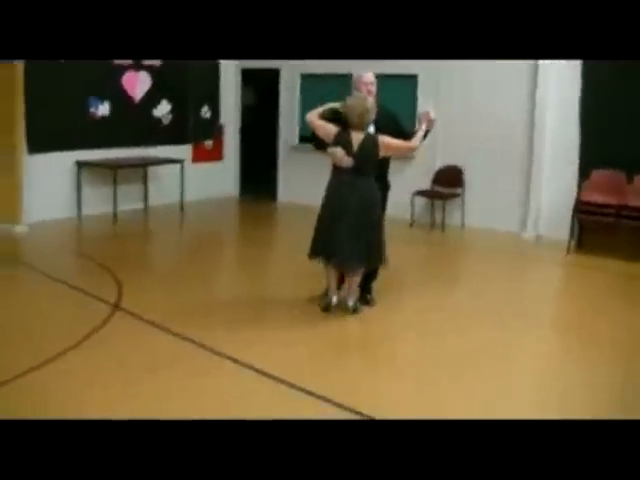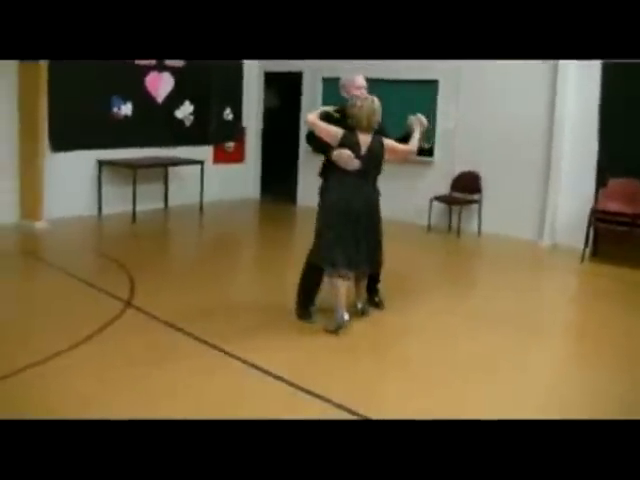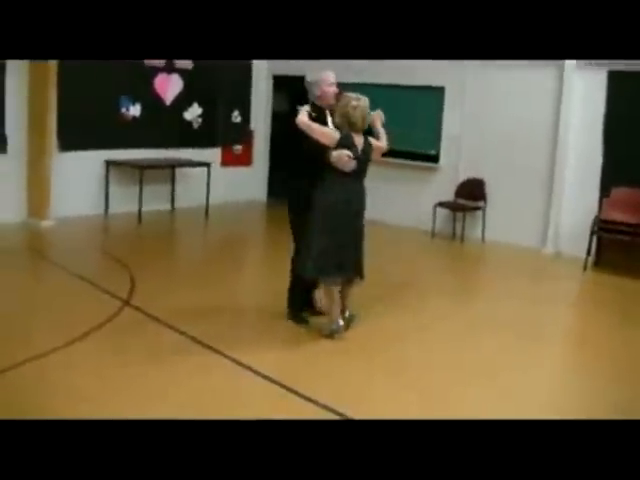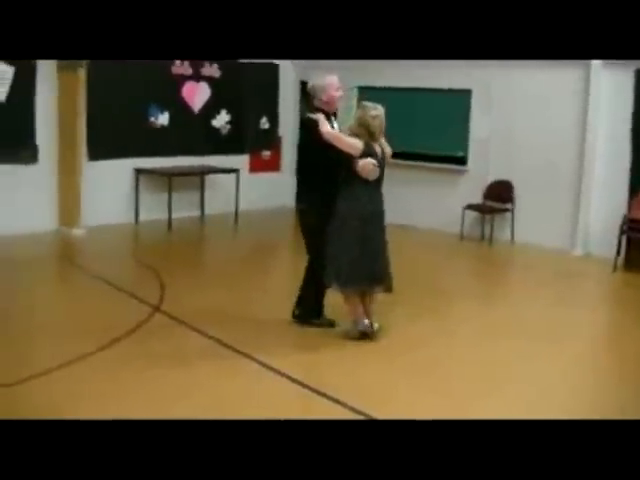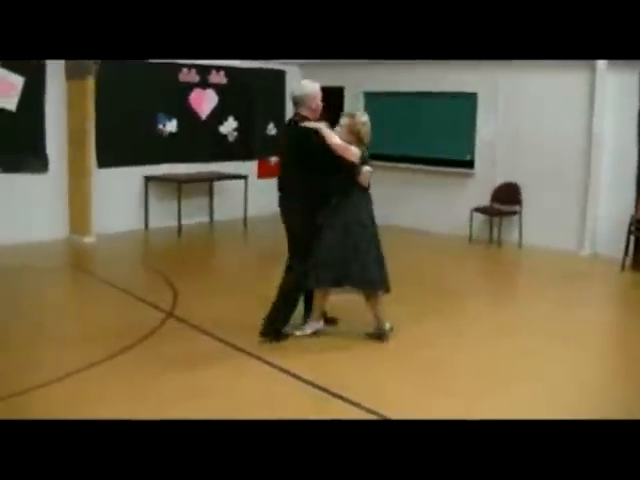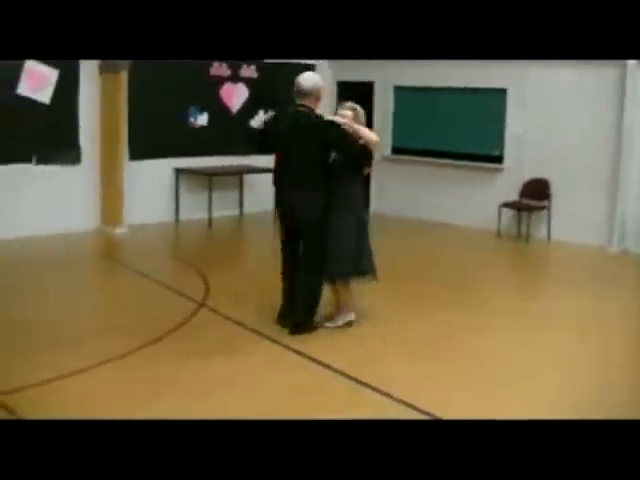
dt=0.4s
person 1, frame 1
left shoulder: (387, 116)
right shoulder: (341, 114)
left elbow: (407, 143)
right elbow: (318, 135)
left wrist: (425, 128)
right wrist: (330, 149)
left hip: (376, 185)
left ankle: (365, 287)
person 1, frame 2
right shoulder: (332, 117)
right elbow: (313, 137)
left wrist: (412, 133)
right wrist: (332, 152)
left ankle: (372, 290)
right ankle: (305, 301)
person 1, frame 3
left shoulder: (333, 117)
right shoulder: (306, 116)
left elbow: (347, 147)
right elbow: (303, 142)
right wrist: (330, 155)
right hip: (305, 194)
right knee: (305, 249)
left ankle: (306, 300)
right ankle: (296, 306)
person 1, frame 4
left shoulder: (328, 120)
right shoulder: (312, 121)
left elbow: (336, 150)
right elbow: (327, 152)
left hip: (324, 199)
right hip: (313, 200)
left knee: (322, 254)
right knee: (320, 255)
left ankle: (305, 308)
right ankle: (308, 311)
person 1, frame 5
left shoulder: (294, 128)
right shoulder: (307, 132)
right elbow: (332, 159)
right wrist: (357, 171)
left hip: (296, 203)
right hip: (301, 206)
left knee: (310, 259)
right knee: (299, 264)
left ankle: (314, 312)
right ankle: (273, 324)
person 1, frame 6
left shoulder: (279, 121)
right shoulder: (324, 125)
left elbow: (264, 142)
right elbow: (355, 151)
left hip: (284, 195)
right hip: (311, 199)
left knee: (289, 255)
right knee: (313, 259)
left ankle: (288, 312)
right ankle: (302, 320)
person 2, frame 1
left shoulder: (337, 135)
right shoulder: (378, 142)
left elbow: (310, 117)
right elbow: (412, 145)
left wrist: (328, 106)
right wrist: (424, 126)
left hip: (338, 196)
right hip: (366, 199)
left knee: (332, 245)
right knee: (359, 249)
left ankle: (331, 294)
right ankle: (352, 298)
person 2, frame 2
left shoulder: (342, 137)
right shoulder: (383, 145)
left elbow: (310, 120)
right elbow: (411, 149)
left wrist: (323, 110)
right wrist: (418, 129)
left hip: (339, 202)
right hip: (366, 203)
left knee: (336, 257)
right knee: (362, 253)
left ankle: (341, 312)
right ankle: (361, 302)
person 2, frame 3
left shoulder: (336, 137)
right shoulder: (369, 144)
left elbow: (301, 122)
right elbow: (384, 145)
left wrist: (305, 110)
right wrist: (378, 124)
left hip: (331, 204)
right hip: (354, 205)
left knee: (328, 261)
right knee: (348, 258)
left ankle: (335, 320)
right ankle: (345, 311)
person 2, frame 4
left shoulder: (358, 147)
right shoulder: (381, 150)
left elbow: (327, 133)
left wrist: (321, 118)
right wrist: (378, 134)
left hip: (352, 214)
right hip: (373, 213)
left knee: (346, 269)
right knee: (365, 268)
left ankle: (360, 321)
right ankle: (369, 321)
person 2, frame 5
left shoulder: (355, 154)
right shoulder: (358, 155)
left elbow: (336, 143)
left wrist: (320, 127)
left hip: (350, 220)
right hip: (342, 218)
person 2, frame 6
left shoulder: (360, 147)
left elbow: (374, 139)
left wrist: (347, 124)
left hip: (349, 210)
right hip: (331, 208)
left knee: (342, 261)
right knee: (333, 261)
left ankle: (346, 310)
